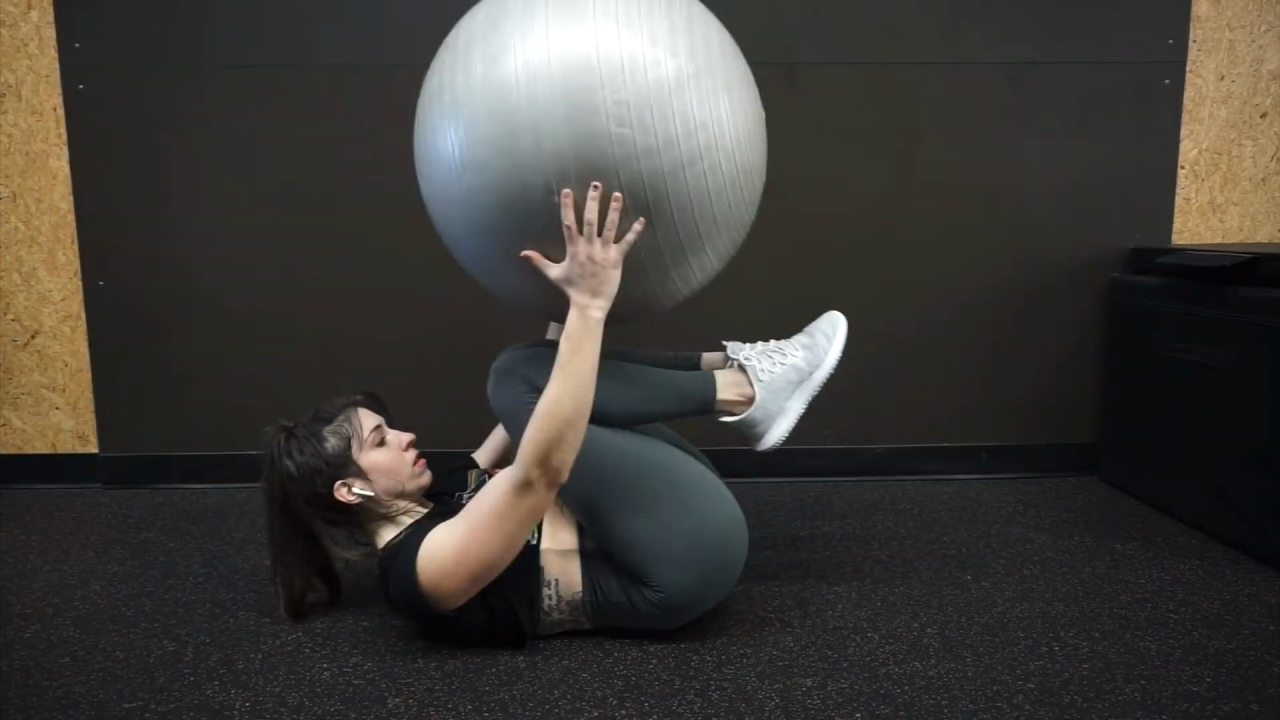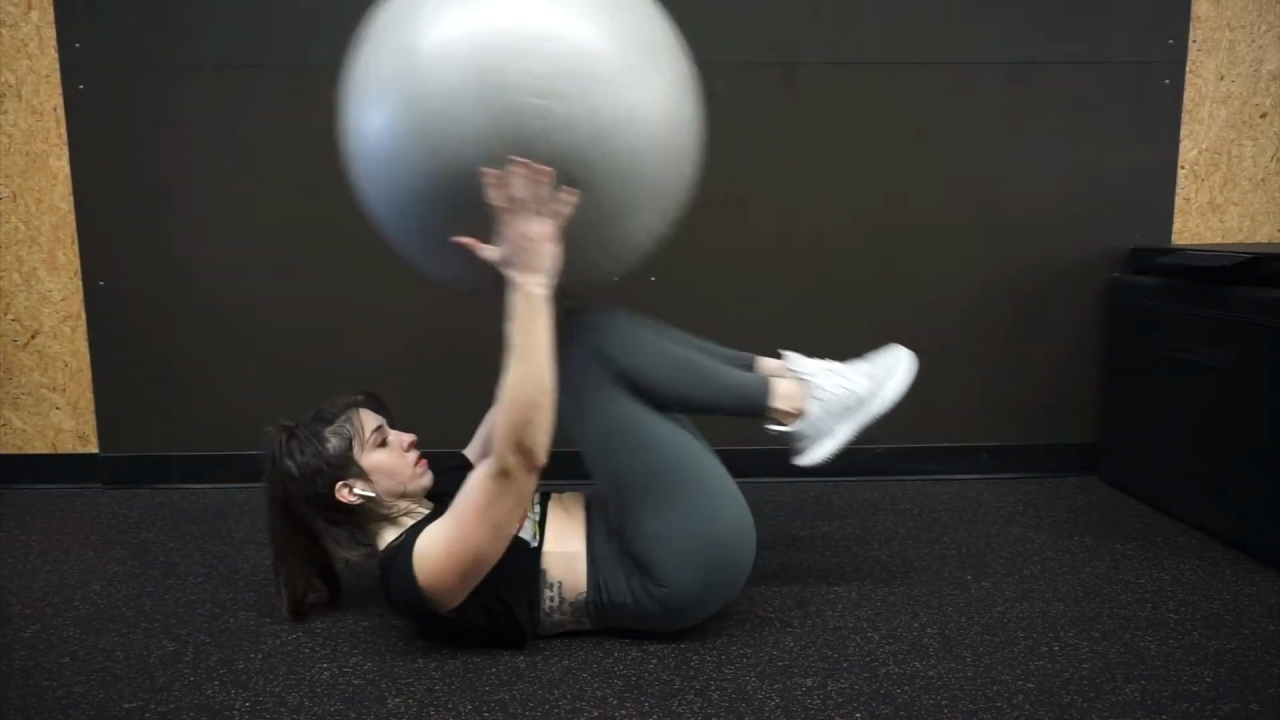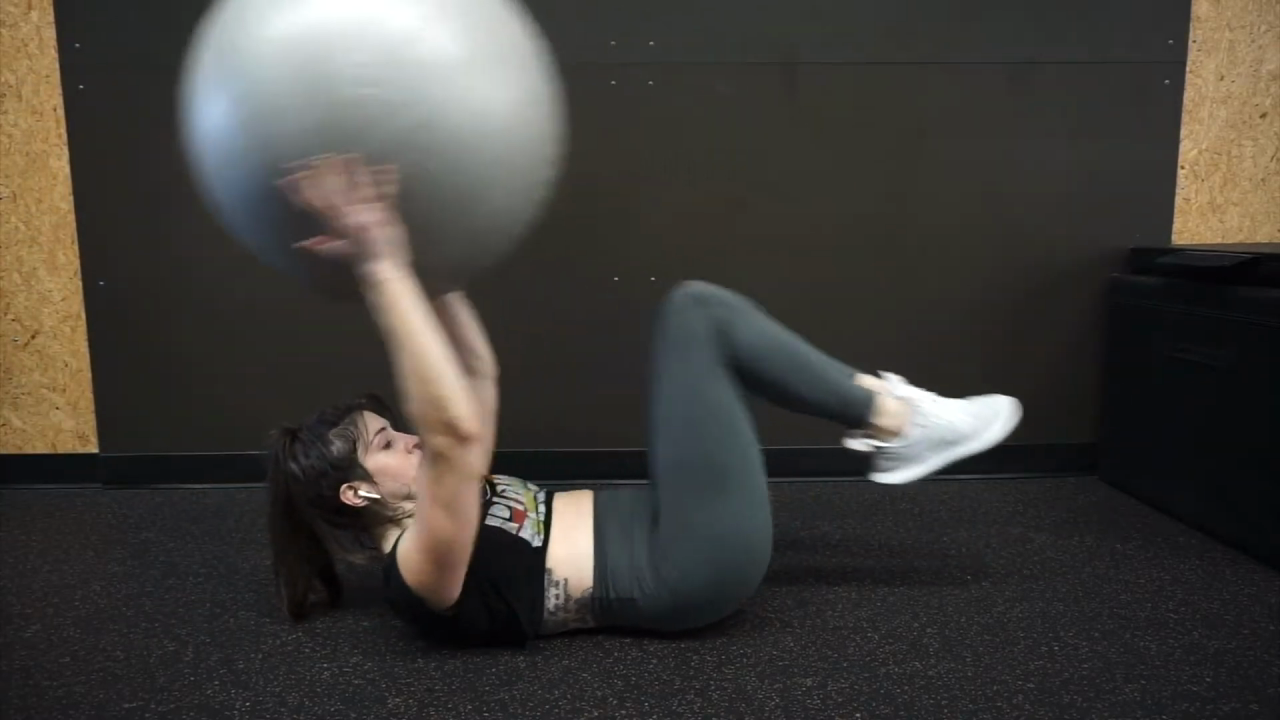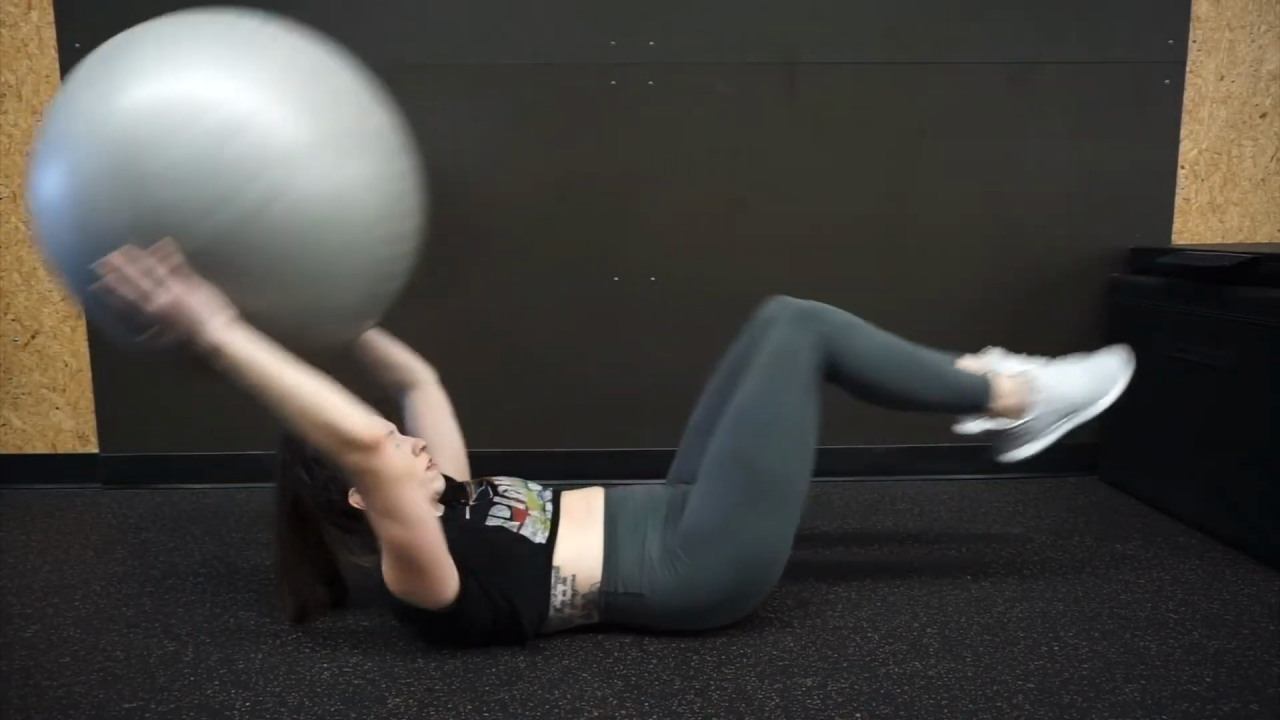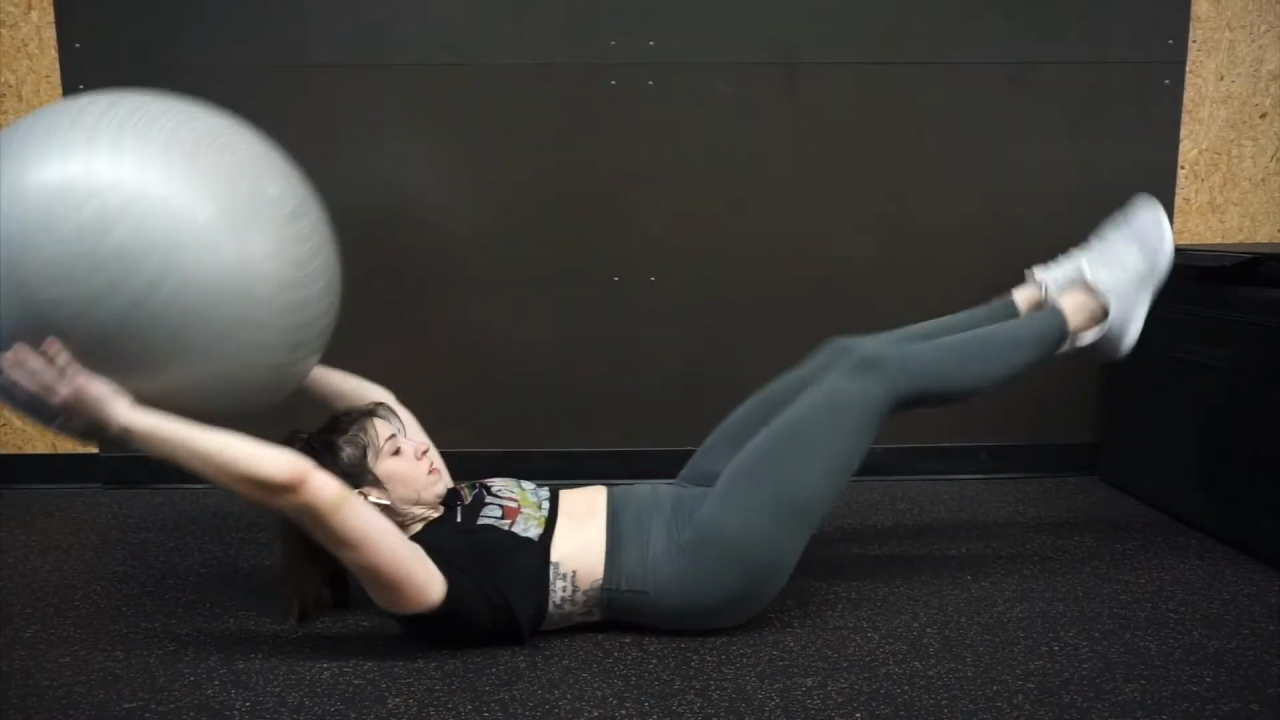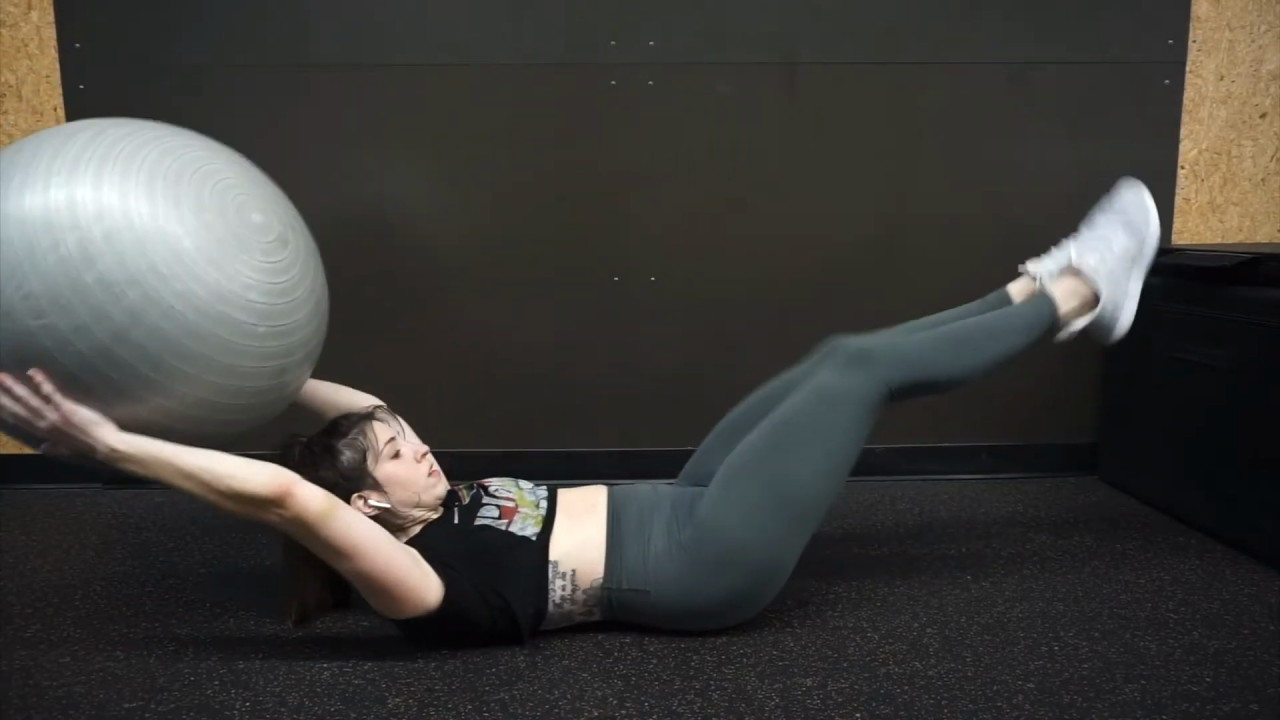
dt=0.2s
person 1, frame 1
left shoulder: (436, 500)
right shoulder: (423, 568)
left elbow: (533, 430)
right elbow: (543, 467)
left wrist: (578, 297)
right wrist: (589, 301)
left hip: (678, 534)
right hip: (687, 553)
left knee: (532, 375)
right knee: (520, 377)
left ankle: (738, 374)
right ankle: (744, 390)
person 1, frame 2
left shoulder: (436, 507)
right shoulder: (428, 566)
left elbow: (514, 414)
right elbow: (522, 450)
left wrist: (526, 270)
right wrist: (534, 281)
left hip: (676, 543)
right hip: (689, 563)
left knee: (580, 343)
right knee: (585, 342)
left ankle: (790, 385)
right ankle: (799, 404)
person 1, frame 3
left shoulder: (446, 506)
right shoulder: (426, 575)
left elbow: (478, 369)
right elbow: (451, 433)
left wrist: (416, 267)
right wrist: (386, 266)
left hip: (683, 537)
right hip: (697, 566)
left knee: (692, 314)
right knee: (693, 312)
left ankle: (879, 405)
right ankle: (891, 422)
person 1, frame 4
left shoulder: (462, 510)
right shoulder: (427, 587)
left elbow: (420, 377)
right elbow: (366, 442)
right wrist: (221, 329)
left hip: (682, 520)
right hip: (705, 564)
left knee: (788, 330)
right knee: (792, 326)
left ankle: (999, 383)
right ankle: (1014, 402)
person 1, frame 5
left shoulder: (436, 515)
right shoulder: (424, 587)
left elbow: (381, 400)
right elbow: (296, 480)
right wrist: (126, 414)
left hip: (688, 513)
right hip: (710, 563)
left knee: (846, 361)
right knee: (859, 367)
left ankle: (1052, 295)
right ankle: (1085, 309)
person 1, frame 6
left shoulder: (442, 514)
right shoulder: (422, 593)
left elbow: (362, 411)
right elbow: (283, 492)
right wrist: (110, 439)
left hip: (688, 512)
right hip: (710, 560)
left knee: (844, 357)
right knee: (861, 370)
left ankle: (1051, 287)
right ankle: (1077, 297)
